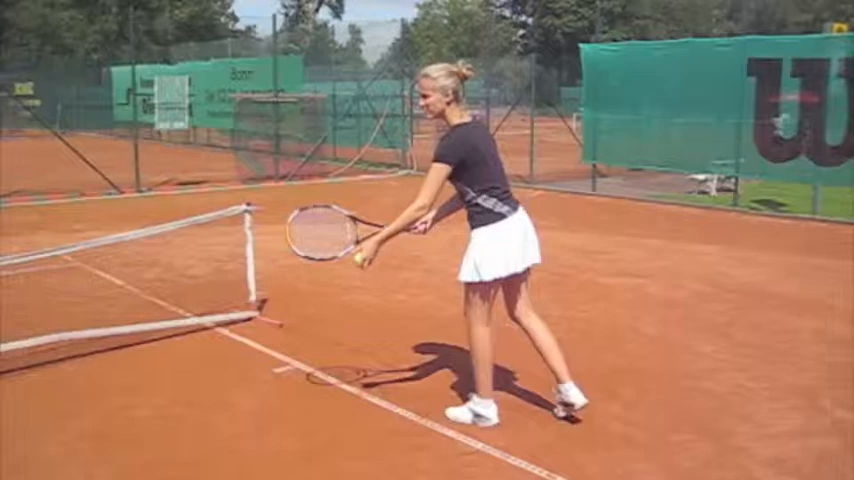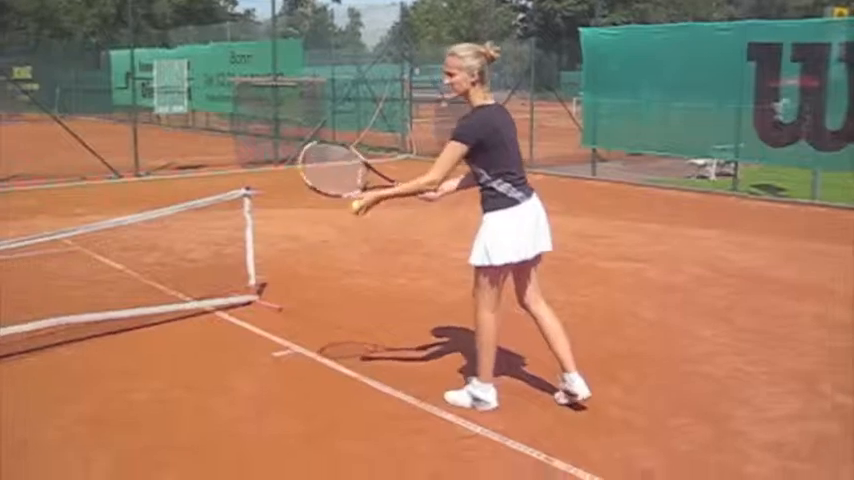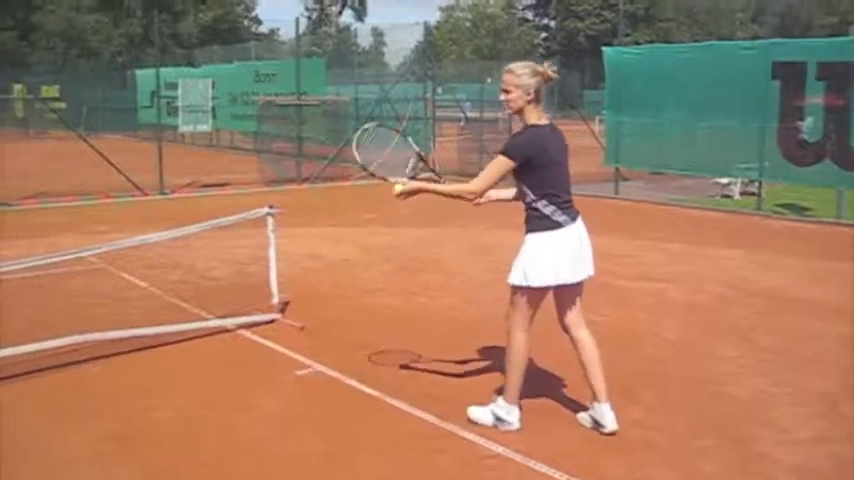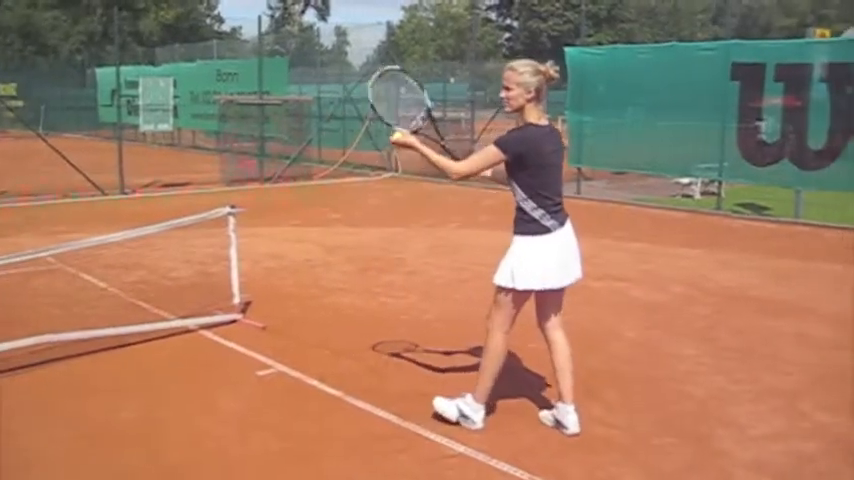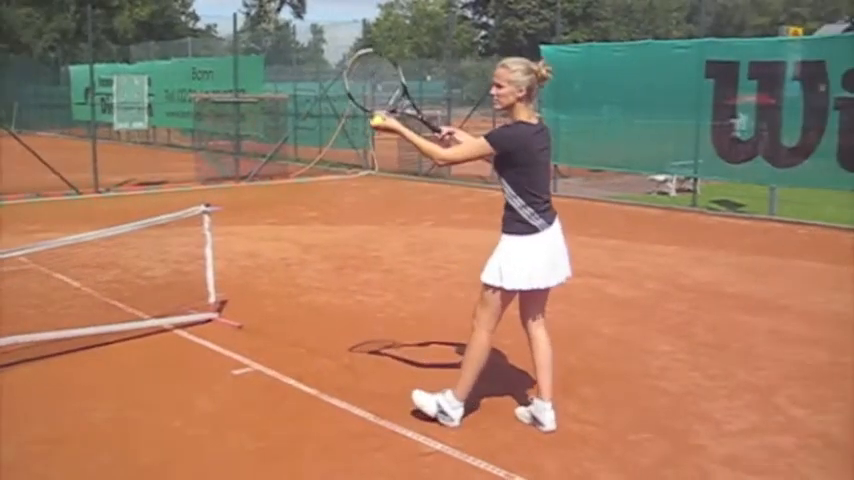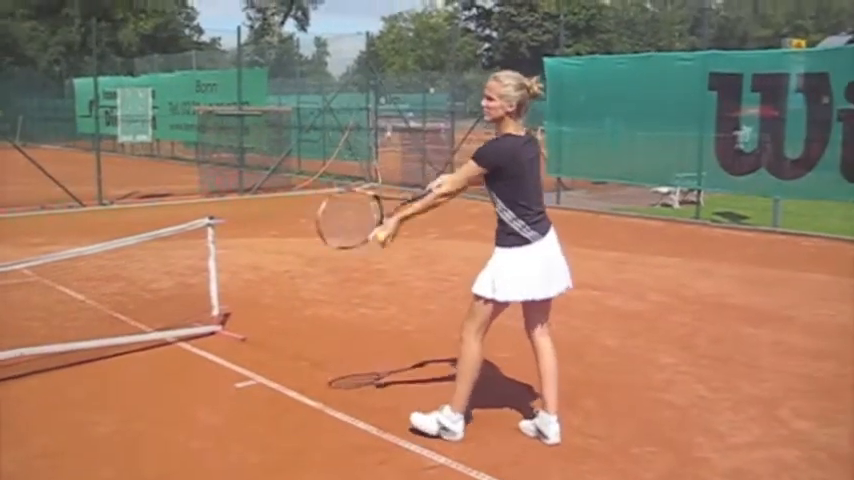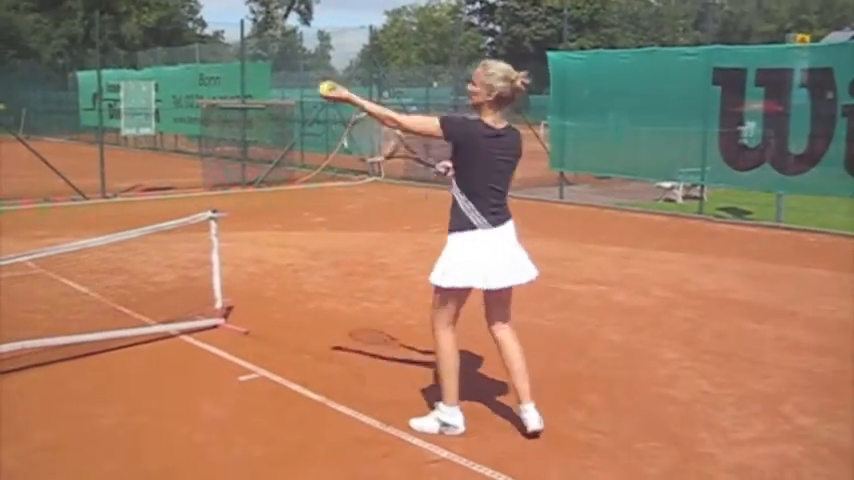
dt=0.3s
person 1, frame 1
left shoulder: (453, 142)
right shoulder: (475, 128)
left elbow: (420, 205)
left wrist: (378, 239)
right wrist: (434, 218)
left hip: (494, 235)
right hip: (515, 225)
left knee: (477, 318)
right knee: (522, 312)
left ankle: (483, 406)
right ankle: (568, 390)
person 1, frame 2
left shoulder: (474, 122)
right shoulder: (498, 112)
left elbow: (432, 178)
left wrist: (379, 195)
right wrist: (452, 186)
left hip: (505, 219)
right hip: (527, 211)
left knee: (485, 303)
right knee: (532, 299)
left ankle: (483, 390)
right ankle: (573, 380)
person 1, frame 3
left shoulder: (525, 141)
right shoulder: (552, 133)
left elbow: (471, 190)
left wrist: (420, 186)
right wrist: (497, 195)
left hip: (547, 242)
right hip: (572, 235)
left knee: (517, 324)
right knee: (574, 323)
left ankle: (507, 409)
right ankle: (602, 410)
person 1, frame 4
left shoulder: (520, 138)
right shoulder: (550, 134)
left elbow: (458, 171)
left wrist: (414, 143)
right wrist: (497, 170)
left hip: (535, 245)
right hip: (559, 237)
left knee: (498, 325)
right knee: (552, 324)
left ankle: (473, 408)
right ankle: (566, 411)
person 1, frame 5
left shoulder: (511, 135)
right shoulder: (537, 130)
left elbow: (446, 157)
left wrist: (398, 128)
right wrist: (459, 133)
left hip: (523, 243)
right hip: (546, 236)
left knee: (483, 323)
right knee: (535, 321)
left ankle: (452, 404)
right ankle: (543, 408)
person 1, frame 6
left shoulder: (498, 148)
right shoulder: (527, 142)
left elbow: (447, 192)
left wrist: (397, 219)
right wrist: (449, 178)
left hip: (517, 254)
right hip: (543, 247)
left knee: (472, 332)
right knee: (539, 333)
left ankle: (452, 419)
right ankle: (548, 420)
person 1, frame 7
left shoulder: (467, 133)
right shoulder: (513, 138)
left elbow: (399, 120)
left wrist: (352, 98)
left hip: (468, 245)
right hip: (503, 238)
left knee: (443, 325)
right knee: (501, 325)
left ankle: (450, 413)
right ankle: (529, 409)
